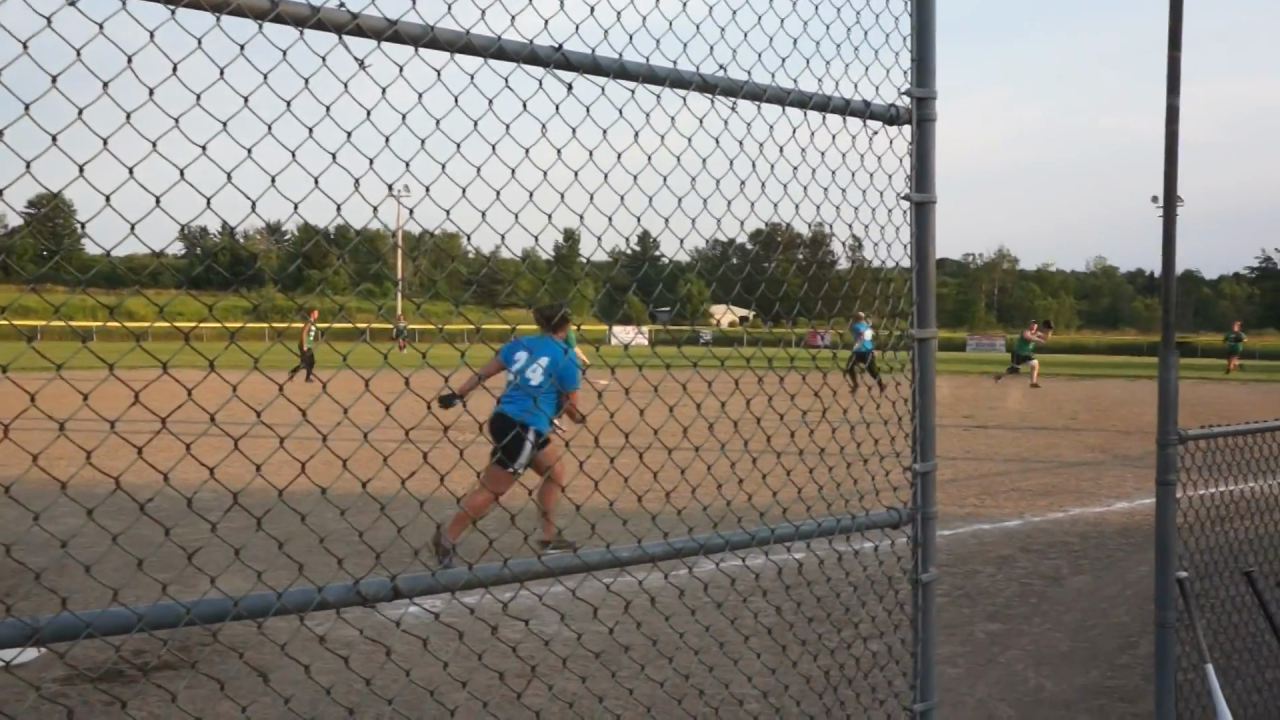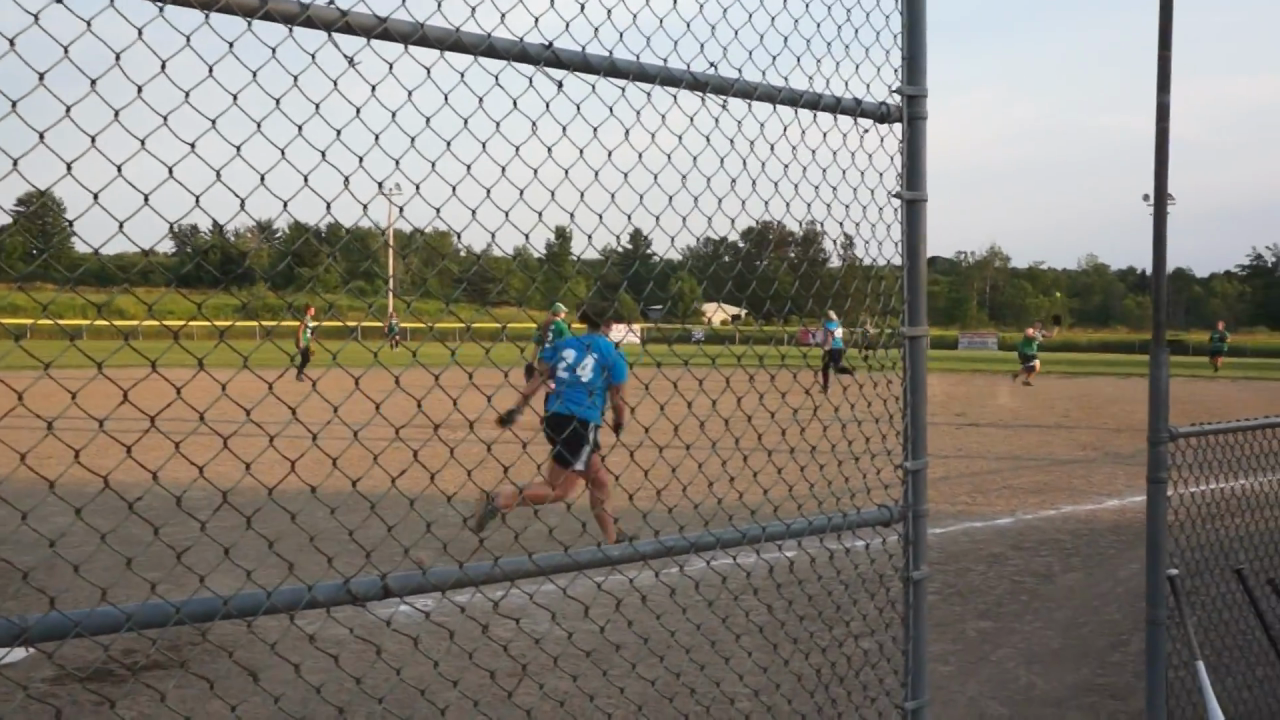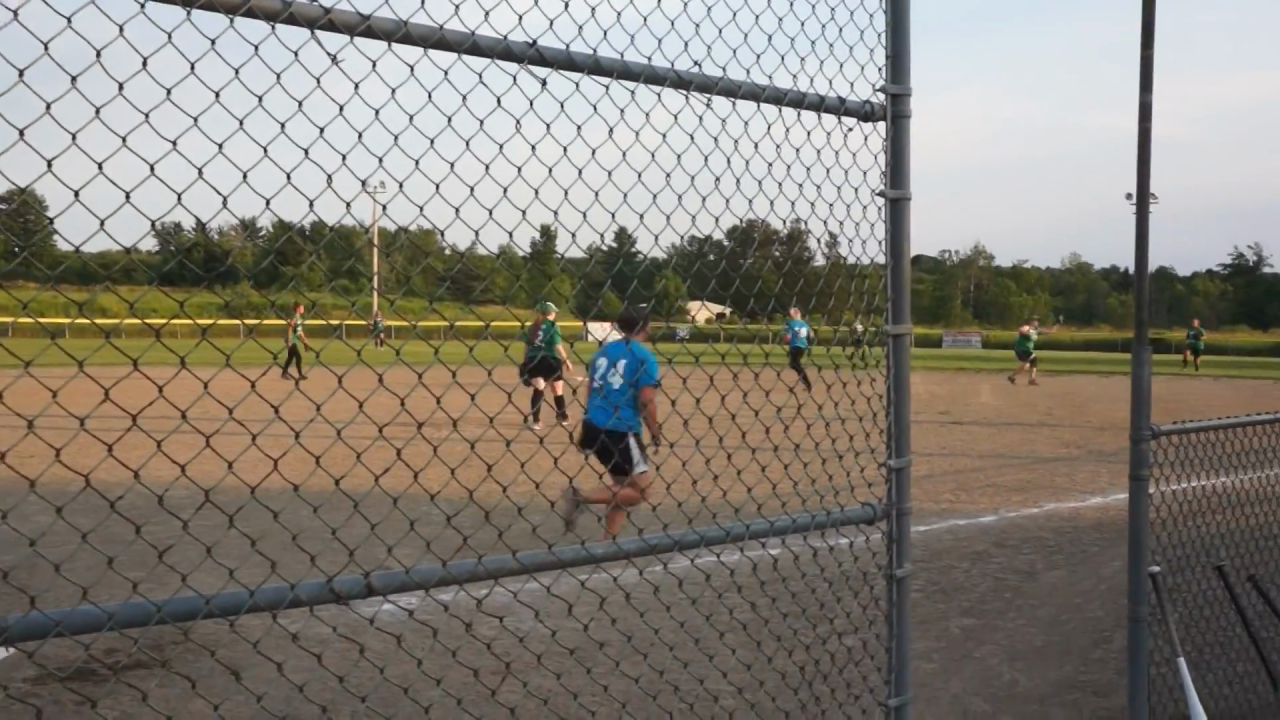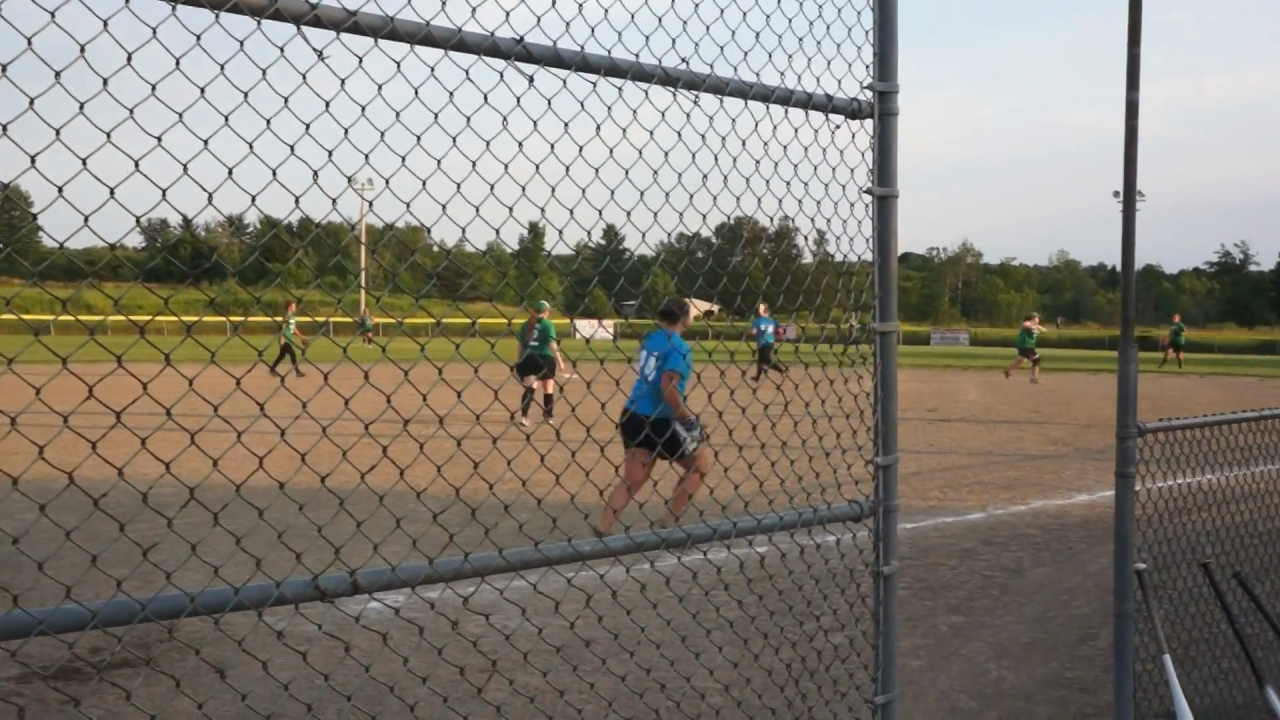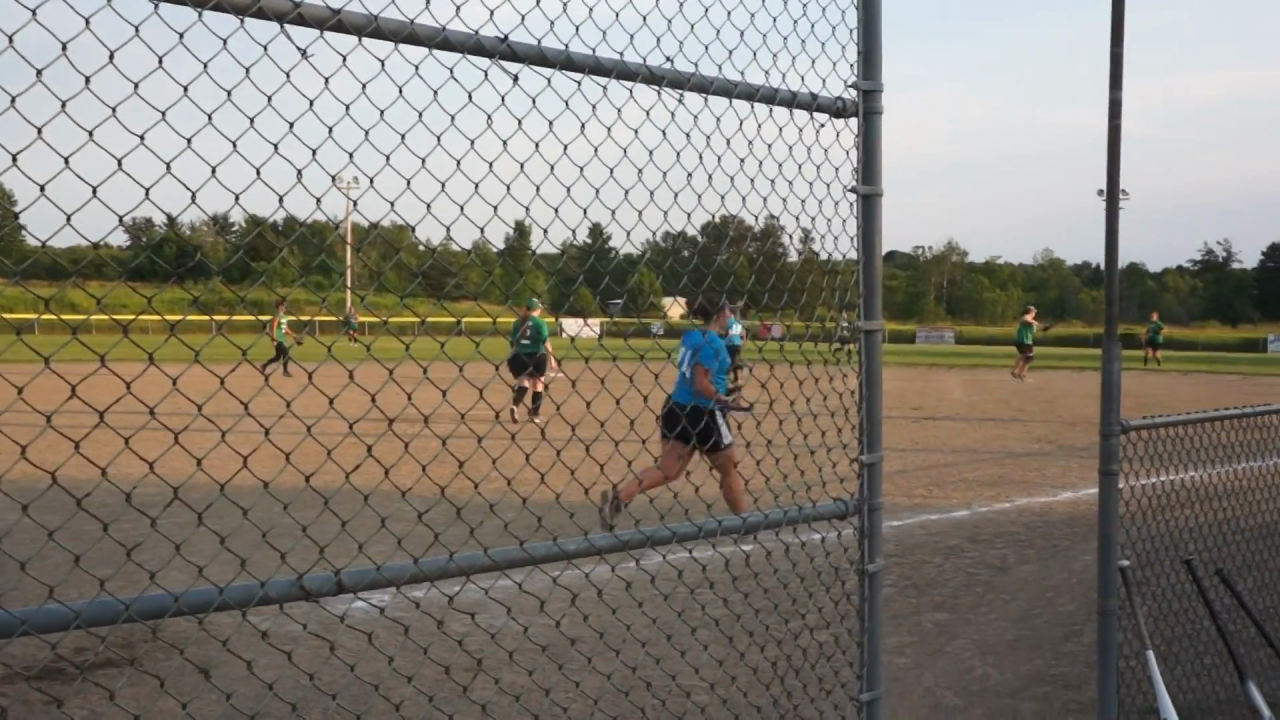
dt=0.1s
person 1, frame 1
left shoulder: (519, 343)
right shoulder: (567, 358)
left elbow: (487, 371)
right elbow: (570, 405)
left wrist: (458, 395)
right wrist: (579, 417)
left hip: (503, 420)
right hip: (525, 427)
left knee: (556, 469)
right knee: (491, 489)
left ankle: (550, 538)
right ankle: (447, 540)
person 1, frame 2
left shoulder: (562, 344)
right shoulder: (613, 354)
left elbow: (538, 377)
right elbow: (617, 399)
left wrist: (517, 408)
right wrist: (620, 421)
left hip: (555, 418)
right hip: (579, 424)
left knee: (601, 480)
right knee: (558, 490)
left ankle: (610, 539)
right ankle: (498, 502)
person 1, frame 3
left shoulder: (605, 350)
right shoulder: (645, 358)
left elbow: (593, 390)
right elbow: (648, 402)
left wrist: (585, 432)
right wrist: (656, 437)
left hip: (594, 427)
right hip: (619, 432)
left knee: (624, 488)
right knee: (639, 493)
left ankle: (609, 542)
right ankle: (579, 497)
person 1, frame 4
left shoulder: (650, 339)
right shoulder: (678, 347)
right elbow: (667, 388)
right wrist: (689, 419)
left hip: (635, 415)
right hip: (661, 420)
left knee: (633, 481)
right knee: (700, 464)
left ankle: (602, 532)
right ankle: (670, 520)
person 1, frame 5
left shoulder: (692, 337)
right shoulder: (714, 343)
right elbow: (701, 382)
right wrist: (724, 401)
left hip: (677, 408)
right hip: (702, 413)
left knee: (666, 471)
right knee: (729, 468)
left ankle: (617, 497)
